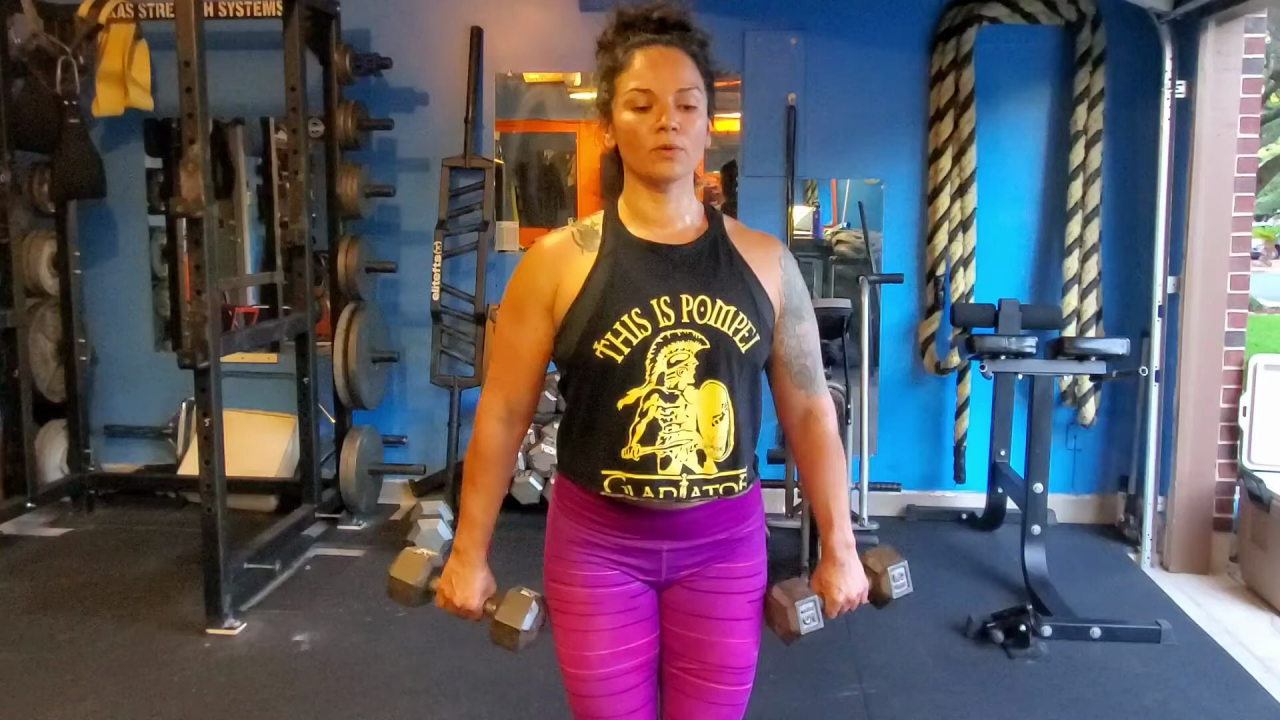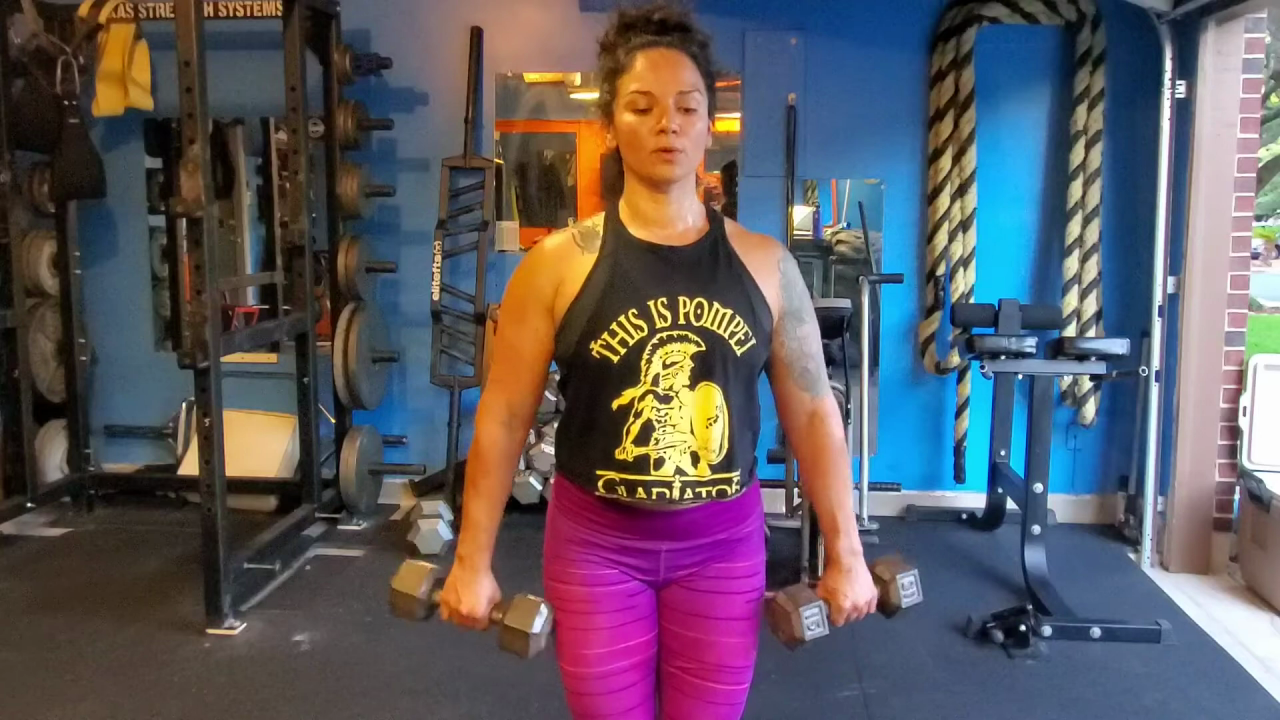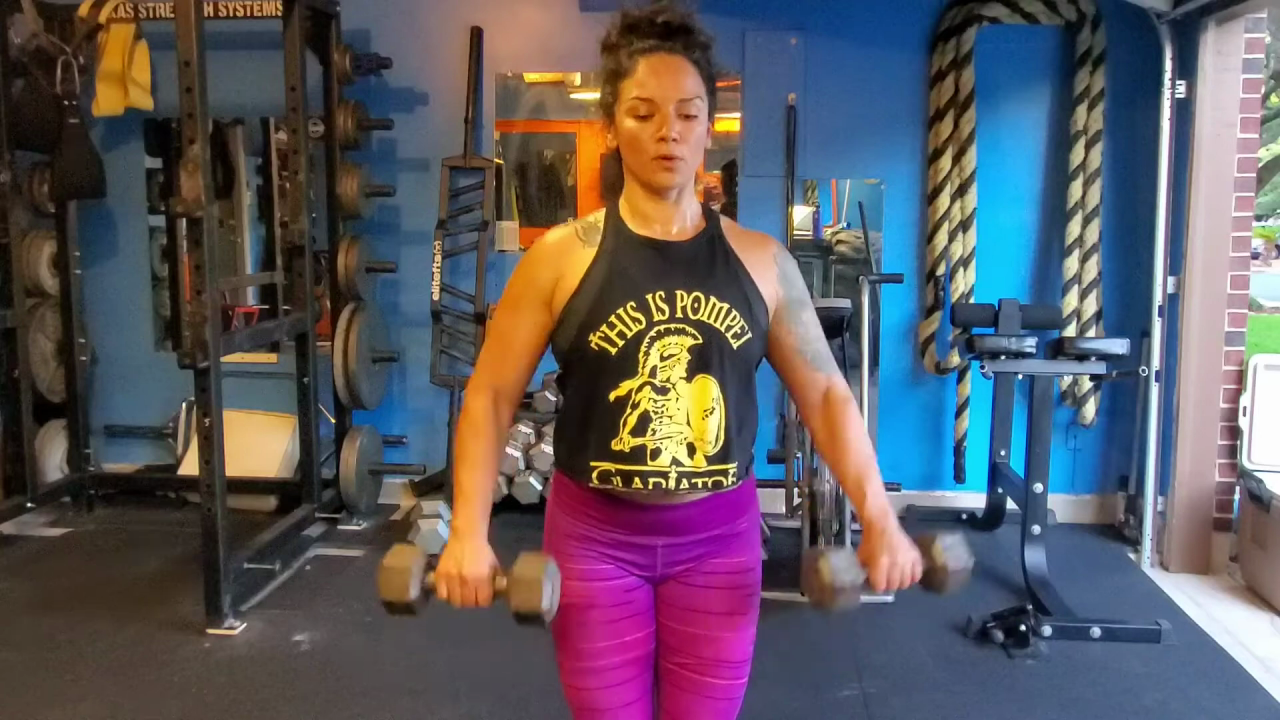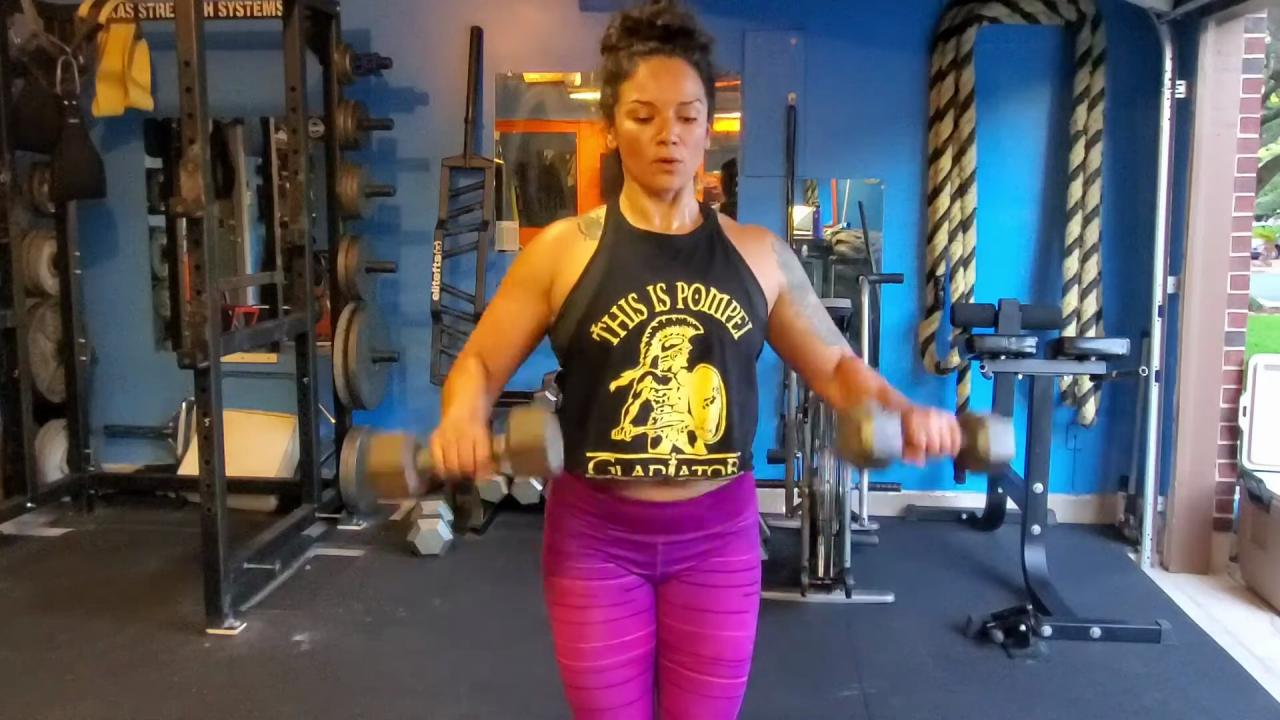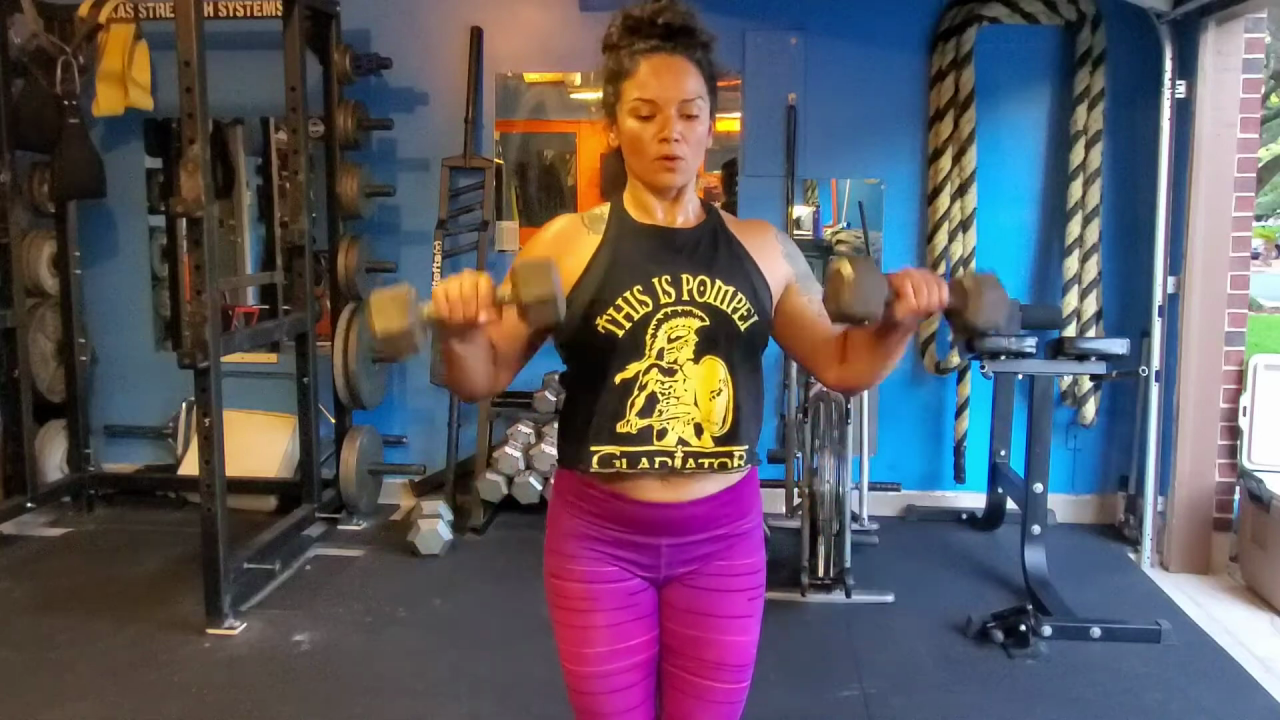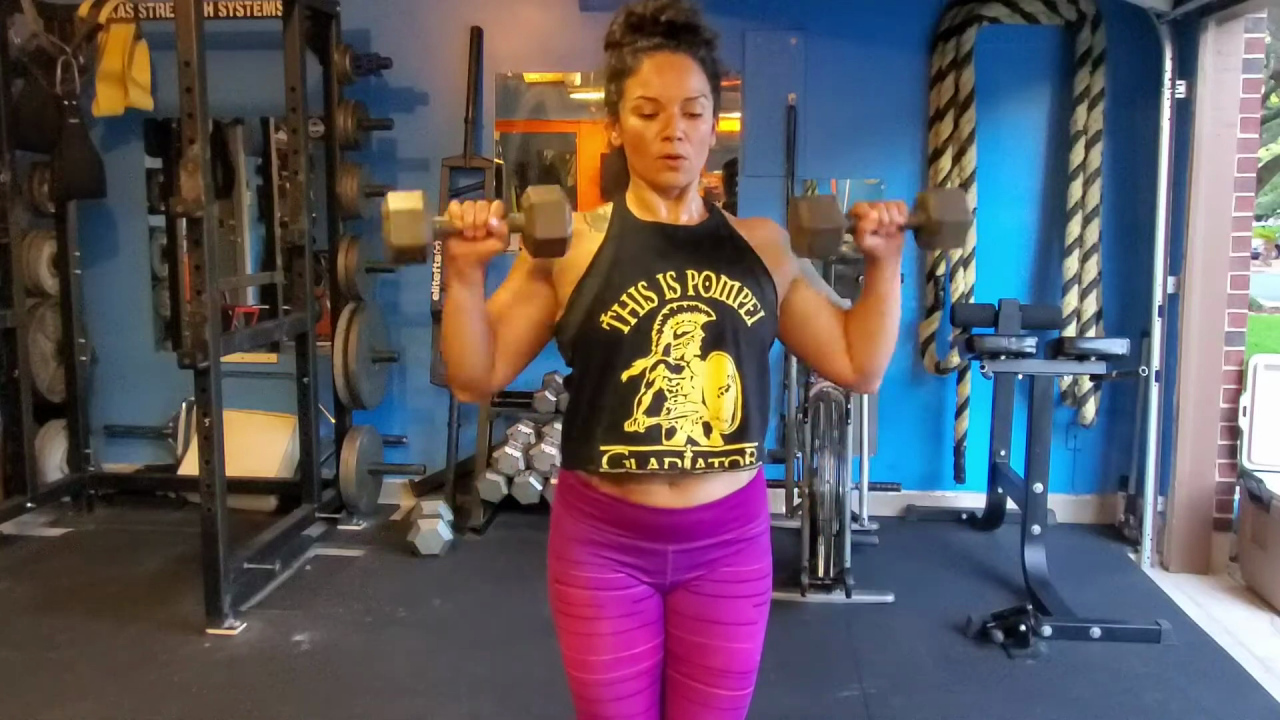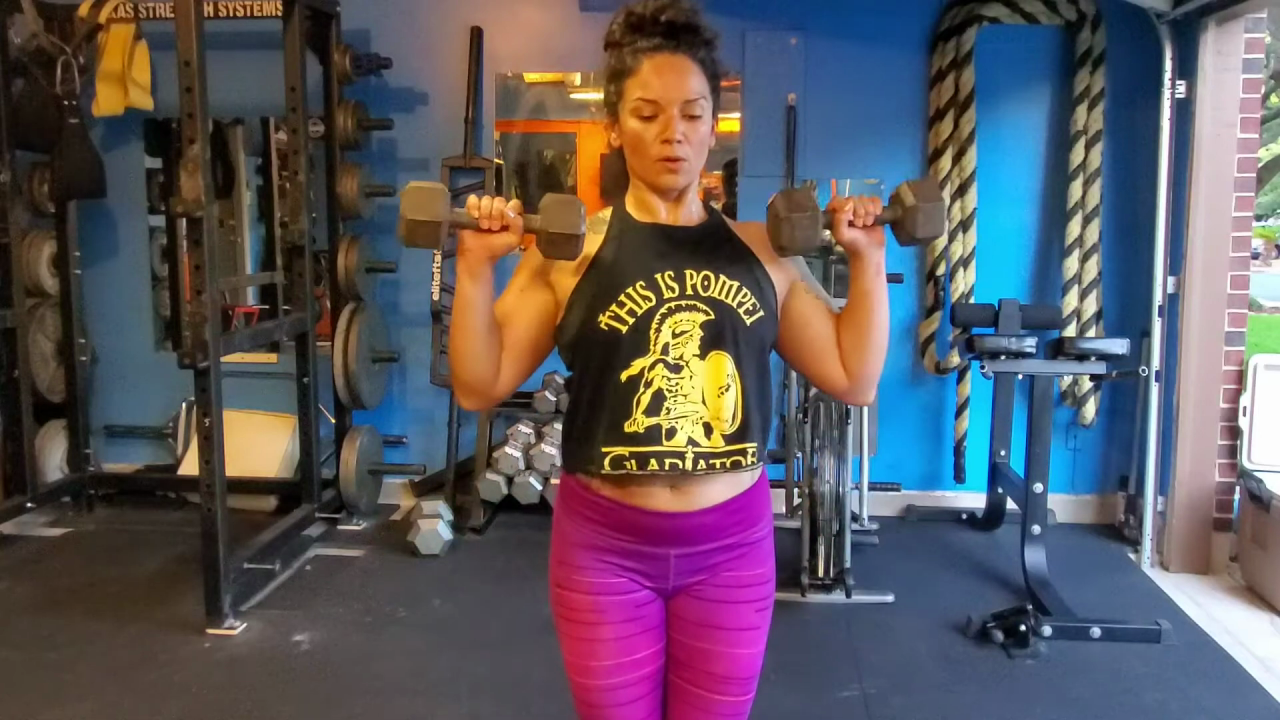
dt=0.2s
person 1, frame 1
left shoulder: (766, 261)
right shoulder: (559, 262)
left elbow: (809, 410)
right elbow: (502, 415)
left wrist: (838, 546)
right wrist: (470, 552)
left hip: (724, 544)
right hip: (597, 542)
person 1, frame 2
left shoulder: (765, 265)
right shoulder: (559, 262)
left elbow: (812, 411)
right elbow: (502, 417)
left wrist: (846, 553)
right wrist: (473, 560)
left hip: (721, 545)
right hip: (596, 541)
person 1, frame 3
left shoulder: (760, 259)
right shoulder: (563, 255)
left elbow: (824, 393)
right elbow: (491, 395)
left wrist: (878, 520)
right wrist: (470, 530)
left hip: (717, 538)
right hip: (595, 536)
person 1, frame 4
left shoulder: (758, 253)
right shoulder: (563, 249)
left elbow: (839, 371)
right elbow: (476, 365)
left wrist: (904, 412)
right wrist: (461, 416)
left hip: (717, 536)
right hip: (595, 535)
person 1, frame 5
left shoulder: (761, 247)
right shoulder: (566, 243)
left elbow: (845, 365)
right elbow: (478, 381)
left wrist: (901, 317)
right wrist: (459, 329)
left hip: (721, 535)
right hip: (598, 534)
person 1, frame 6
left shoulder: (766, 245)
right shoulder: (570, 246)
left elbow: (859, 367)
right elbow: (474, 378)
left wrist: (883, 262)
right wrist: (464, 271)
left hip: (728, 539)
right hip: (602, 538)
person 1, frame 7
left shoulder: (764, 251)
right shoulder: (567, 252)
left elbow: (855, 379)
right elbow: (478, 387)
left wrist: (867, 259)
right wrist: (475, 267)
left hip: (732, 543)
right hip: (603, 543)
